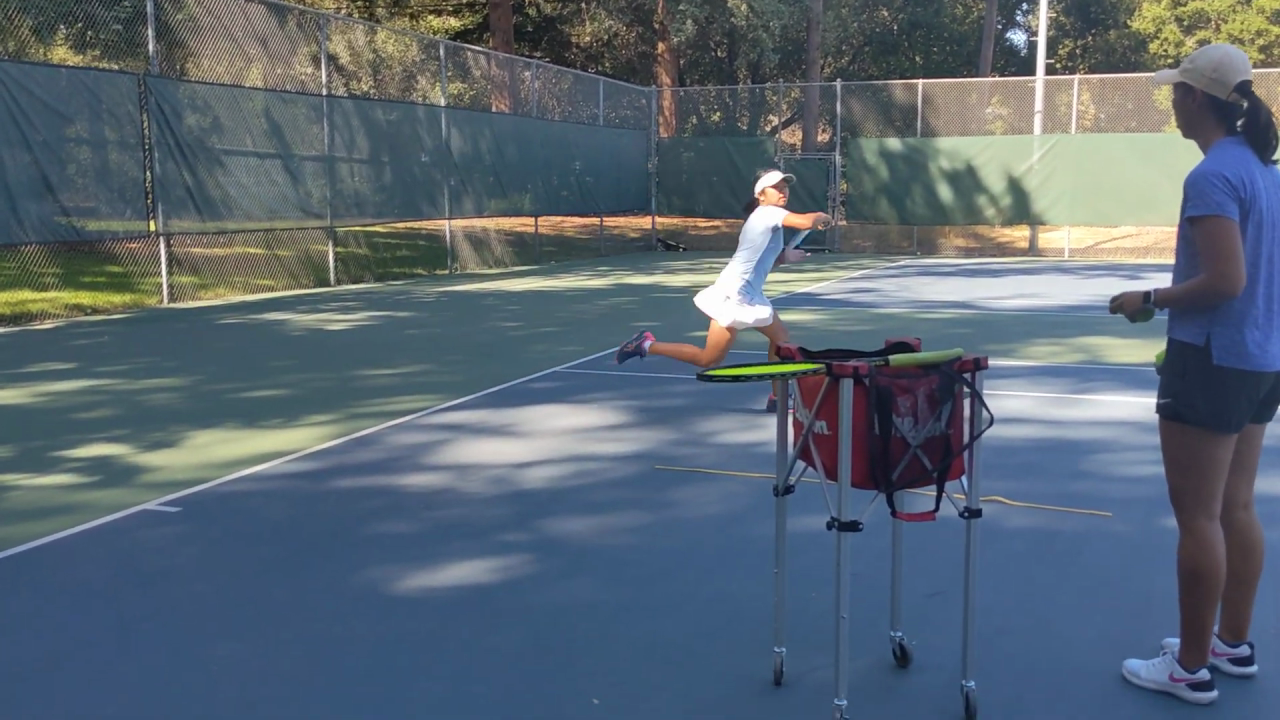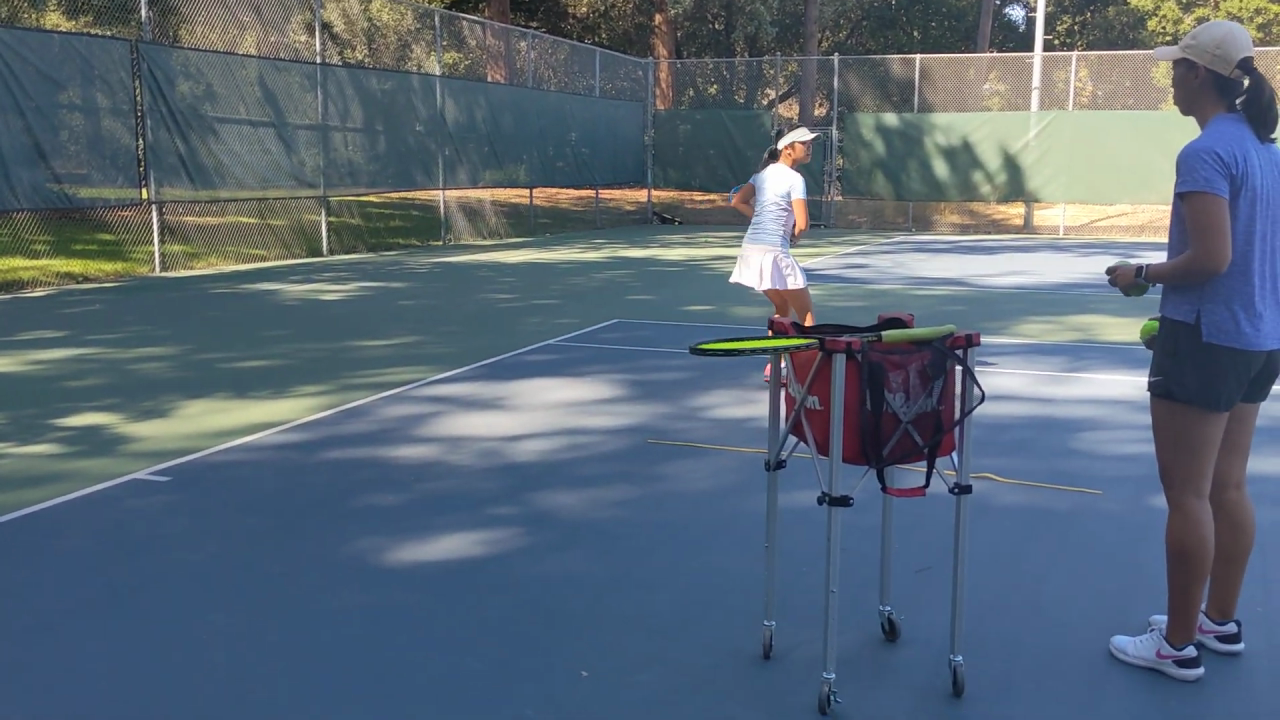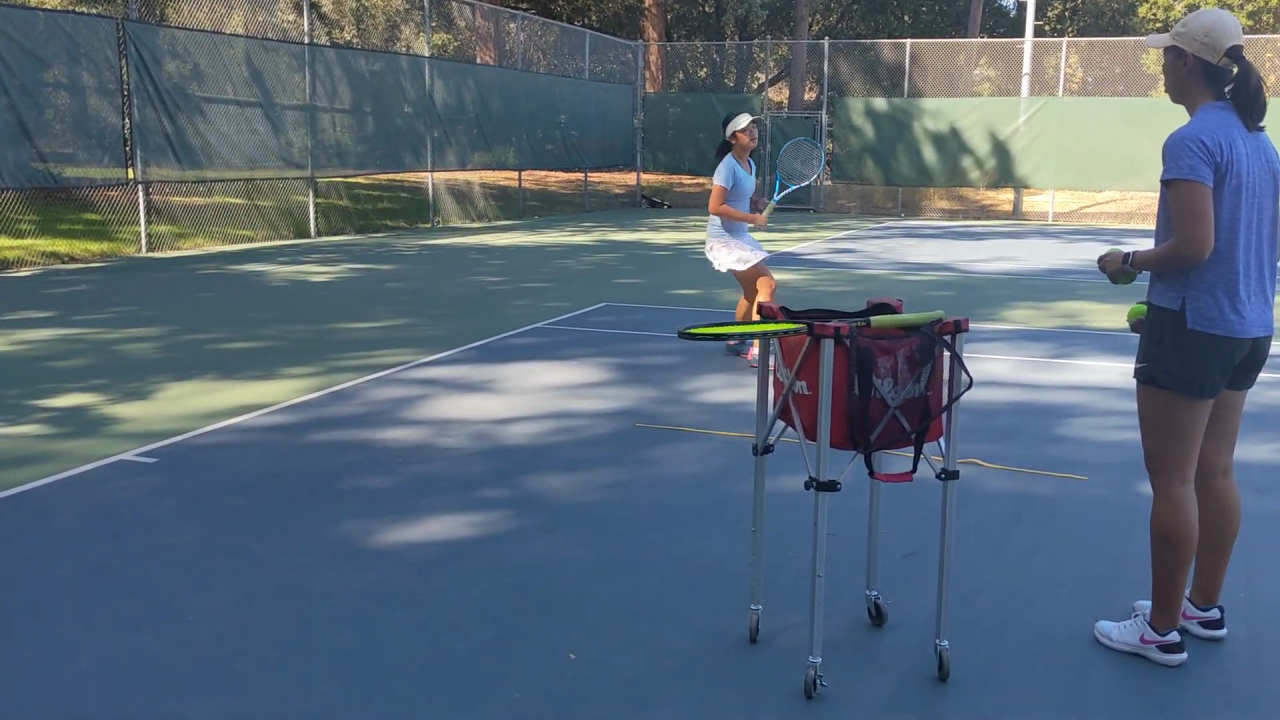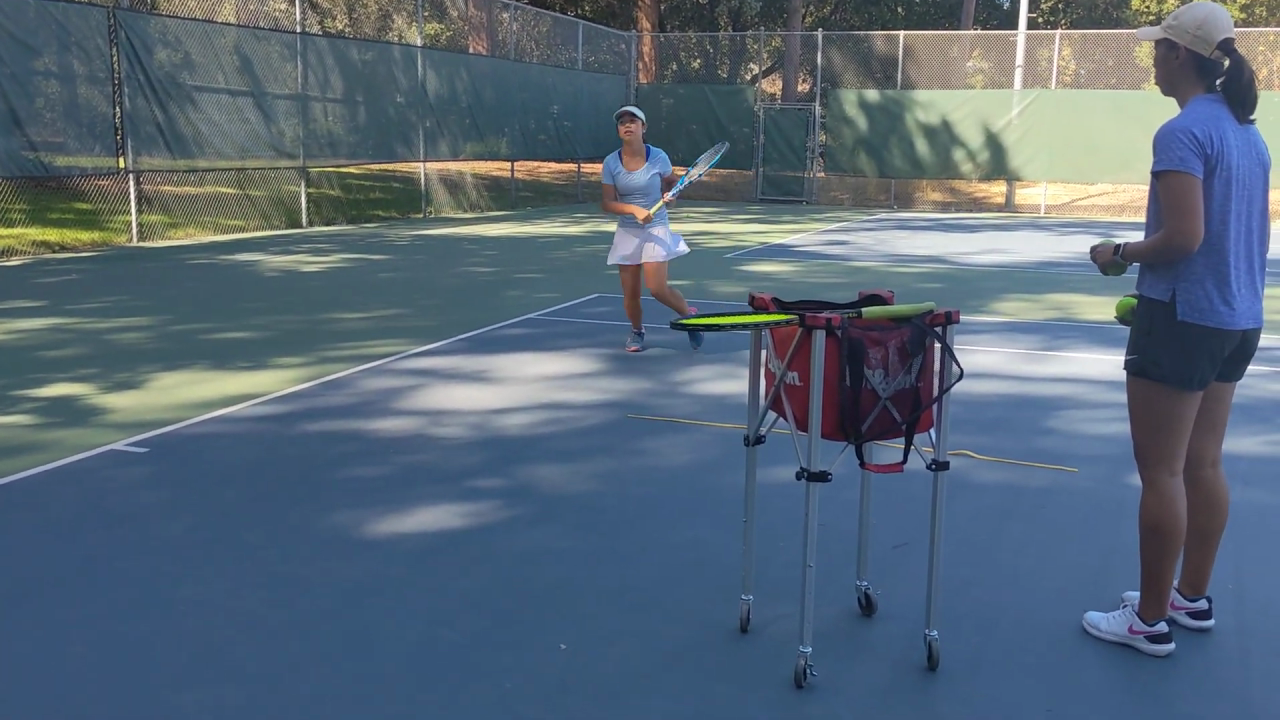
dt=0.4s
person 1, frame 1
left shoulder: (1212, 175)
left elbow: (1224, 280)
left wrist: (1149, 300)
left hip: (1213, 361)
left knee: (1198, 517)
left ankle: (1192, 667)
person 1, frame 2
left shoulder: (1205, 153)
left elbow: (1209, 258)
left wrist: (1140, 274)
left hip: (1205, 340)
left knee: (1187, 495)
left ankle: (1179, 644)
right ankle: (1221, 620)
person 1, frame 3
left shoulder: (1191, 140)
left elbow: (1193, 245)
left wrist: (1128, 261)
left hip: (1191, 327)
left knee: (1172, 482)
right knee: (1215, 474)
left ankle: (1163, 629)
right ankle: (1204, 606)
person 1, frame 4
left shoulder: (1182, 132)
right shoulder: (1249, 133)
left elbow: (1183, 237)
right elbow: (1260, 236)
left wrist: (1119, 252)
left hip: (1181, 318)
right hip: (1238, 319)
left knee: (1161, 473)
right knee: (1204, 466)
left ankle: (1150, 620)
right ankle: (1192, 598)
person 2, frame 1
left shoulder: (767, 217)
right shoulder: (770, 213)
right elbow: (807, 221)
left wrist: (788, 256)
right wrist: (822, 216)
left hip: (748, 294)
right hip: (735, 293)
left knee: (781, 338)
right knee: (709, 359)
left ankle: (778, 396)
right ankle: (647, 345)
person 2, frame 2
left shoulder: (763, 173)
right shoulder: (795, 179)
left elbow: (738, 202)
right elbow: (801, 225)
left wrist: (763, 222)
right wrist: (793, 236)
left hip: (752, 248)
right hip: (772, 252)
left knee: (784, 309)
right knee: (805, 309)
person 2, frame 3
left shoulder: (749, 164)
right shoulder: (729, 166)
right elbow: (715, 207)
left wrist: (757, 204)
right wrist: (751, 219)
left hip: (738, 237)
right hip: (724, 239)
left knee: (753, 290)
right knee: (767, 286)
left ankle: (736, 341)
right ankle: (758, 350)
person 2, frame 4
left shoulder: (659, 157)
right shoulder: (611, 163)
left elbow: (672, 183)
right elbow: (609, 202)
left wrist: (668, 196)
right wrist: (633, 209)
left hip: (657, 229)
right hip: (628, 232)
left knee: (657, 288)
right knee: (631, 291)
left ankle: (689, 316)
right ankle: (637, 331)
